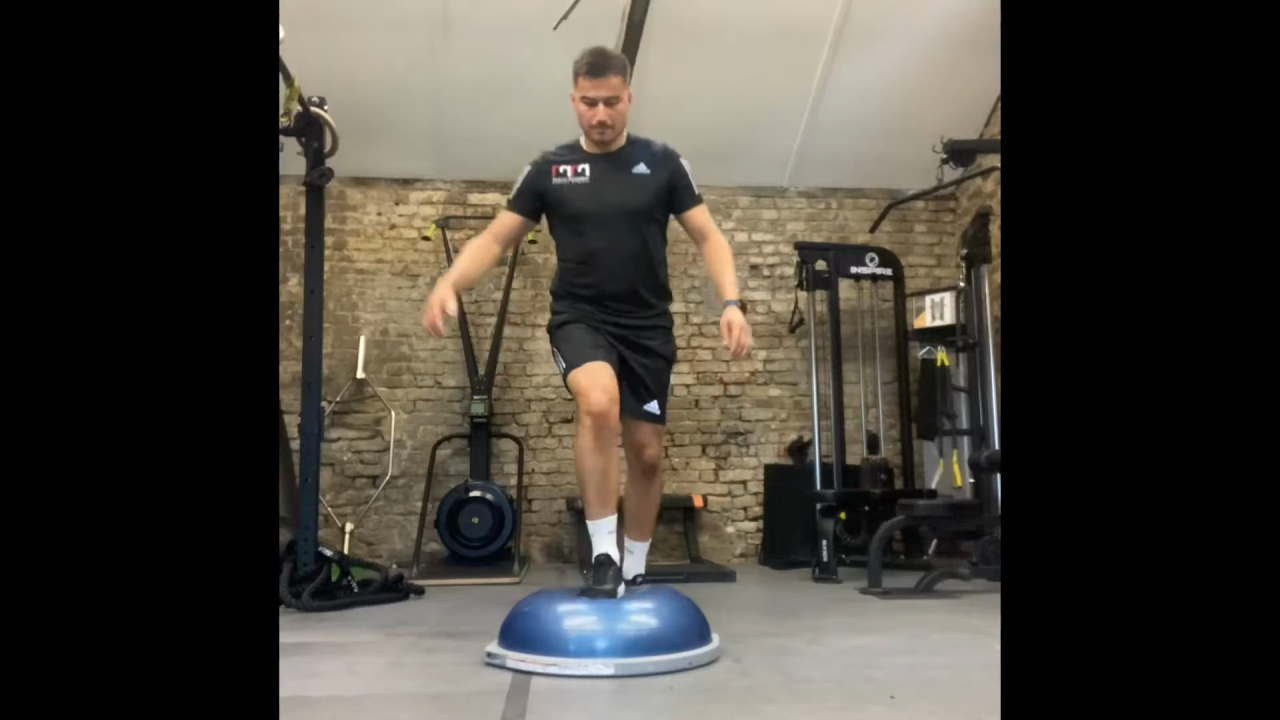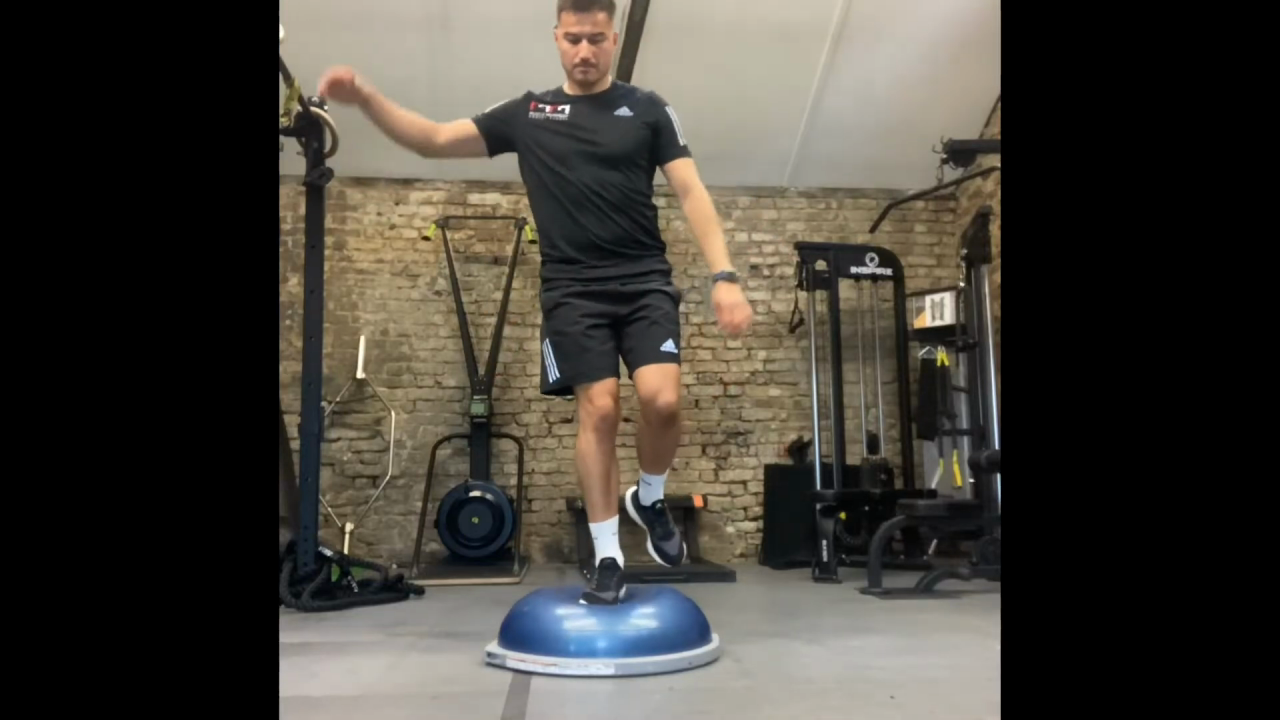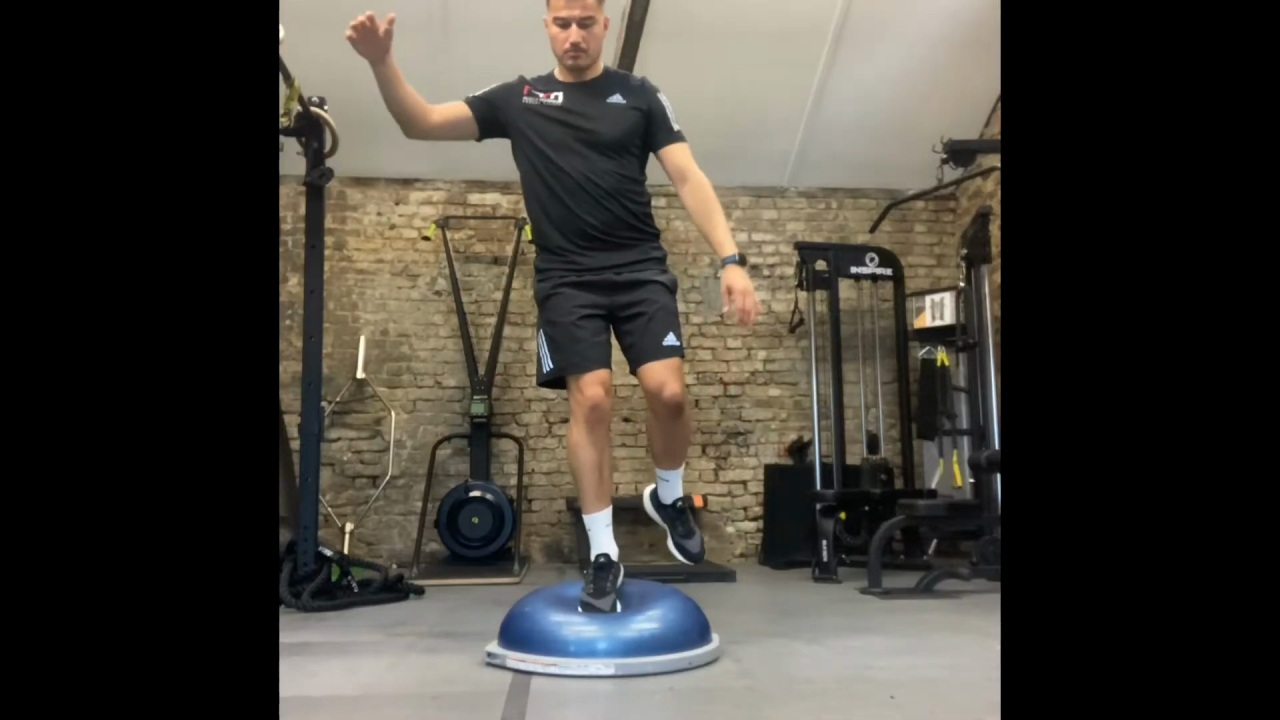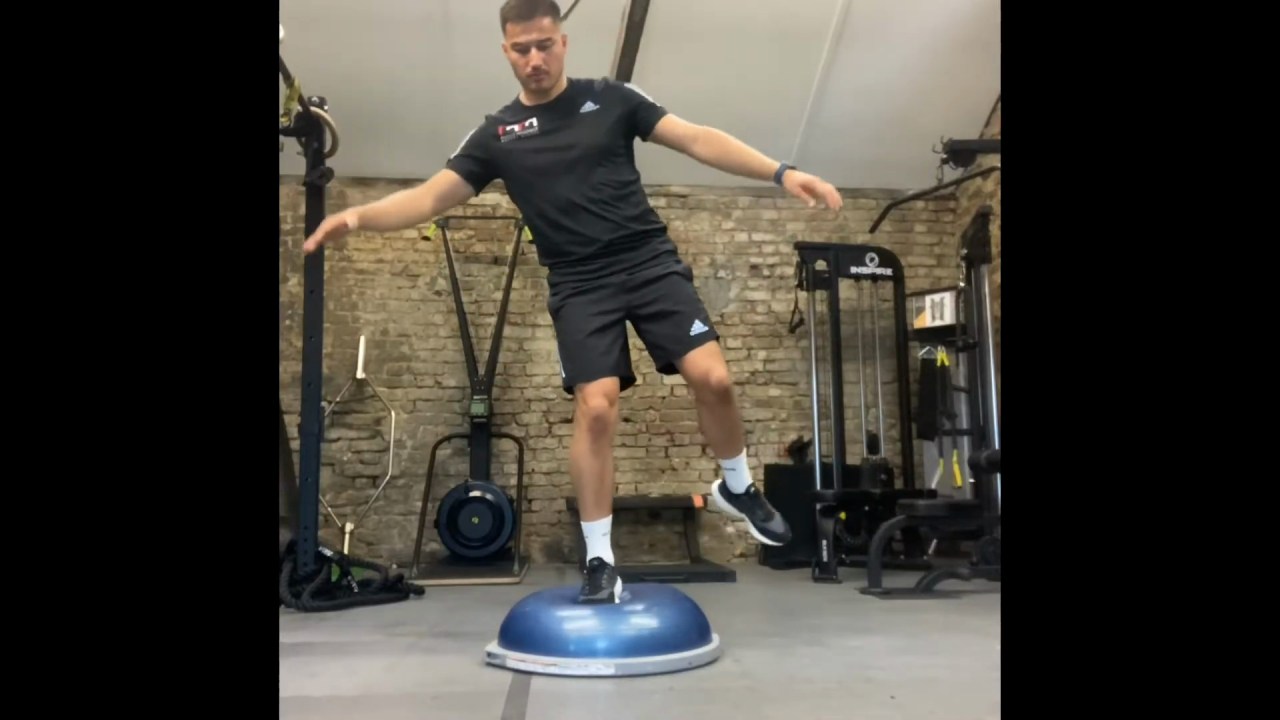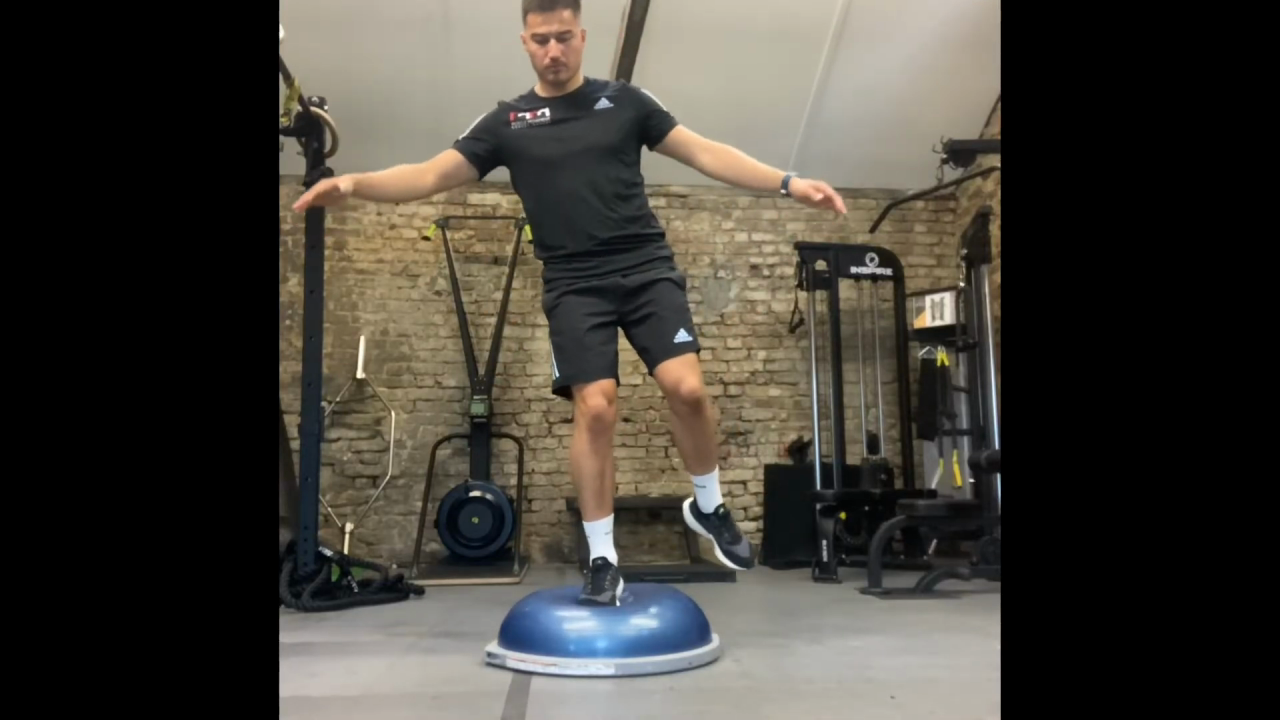
dt=1s
person 1, frame 1
left shoulder: (662, 162)
right shoulder: (549, 169)
left elbow: (708, 236)
right elbow: (494, 239)
left wrist: (731, 303)
right wrist: (448, 282)
left hip: (647, 325)
right hip: (580, 319)
left knee: (646, 454)
right knee: (600, 403)
left ankle: (634, 571)
right ankle: (603, 555)
person 1, frame 2
left shoulder: (647, 109)
right shoulder: (526, 113)
left elbow: (690, 192)
right elbow: (434, 140)
left wrist: (724, 275)
right wrist: (366, 98)
left hip: (644, 280)
right hip: (573, 287)
left knee: (662, 399)
right knee: (598, 409)
left ankle: (650, 500)
right ankle: (607, 557)
person 1, frame 3
left shoulder: (640, 96)
right shoulder: (518, 99)
left elbow: (688, 177)
right elbow: (421, 122)
left wrist: (730, 260)
right wrist: (381, 60)
left hip: (639, 267)
right hip: (566, 277)
left knee: (668, 392)
right knee: (591, 400)
left ankle: (668, 497)
right ankle: (604, 554)
person 1, frame 4
left shoulder: (612, 98)
right shoulder: (498, 134)
left elbow: (696, 140)
right elbow: (428, 197)
left wrist: (781, 173)
right wrist: (358, 216)
left hip: (651, 262)
right hip: (580, 285)
left knee: (712, 378)
right knee: (596, 408)
left ankle: (737, 487)
right ankle: (600, 560)
person 1, frame 5
left shoulder: (624, 100)
right shoulder: (506, 122)
left elbow: (704, 152)
right elbow: (430, 175)
left wrist: (788, 182)
right wrist: (355, 183)
left hip: (645, 267)
right hip: (574, 284)
left knee: (687, 388)
right knee: (595, 409)
left ankle: (708, 506)
right ankle: (602, 559)
